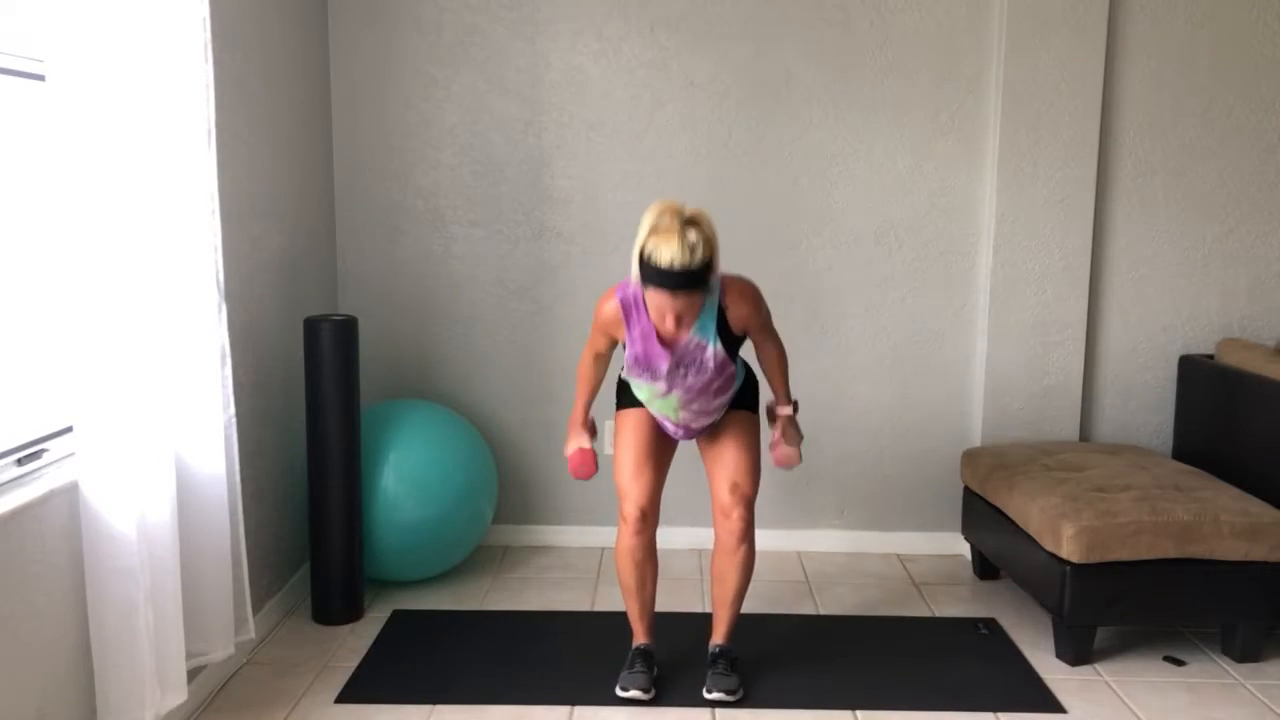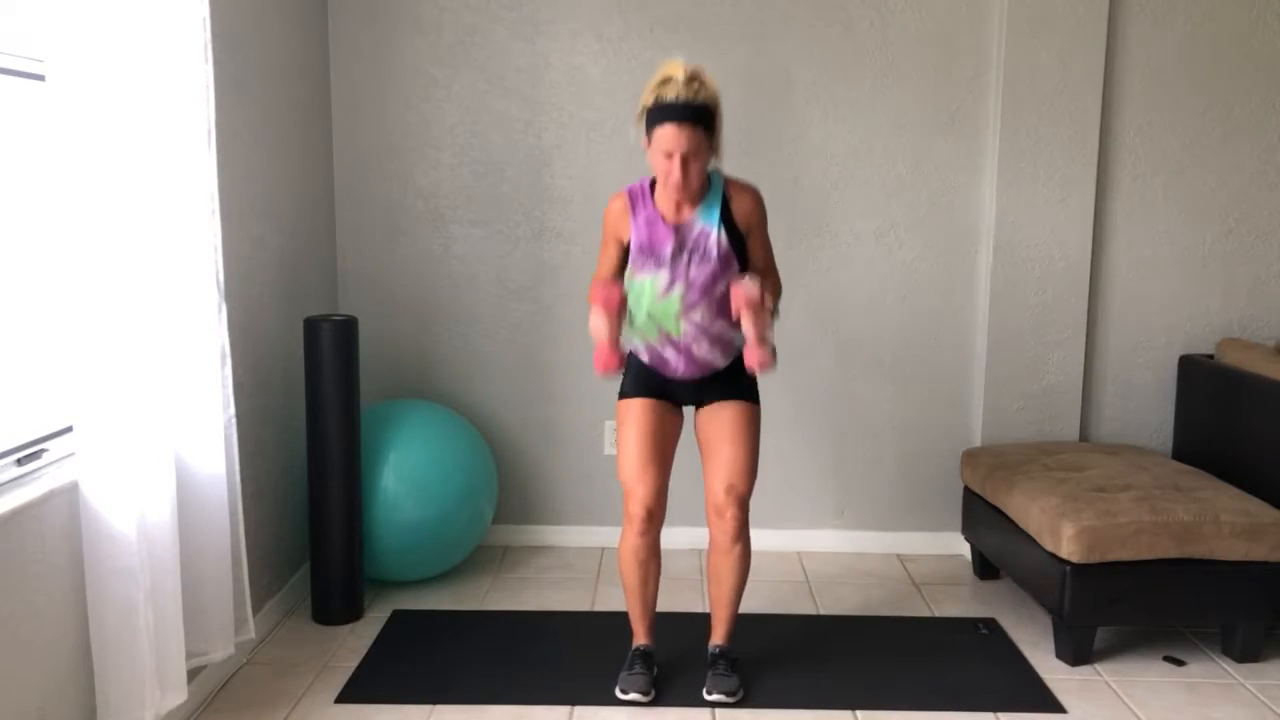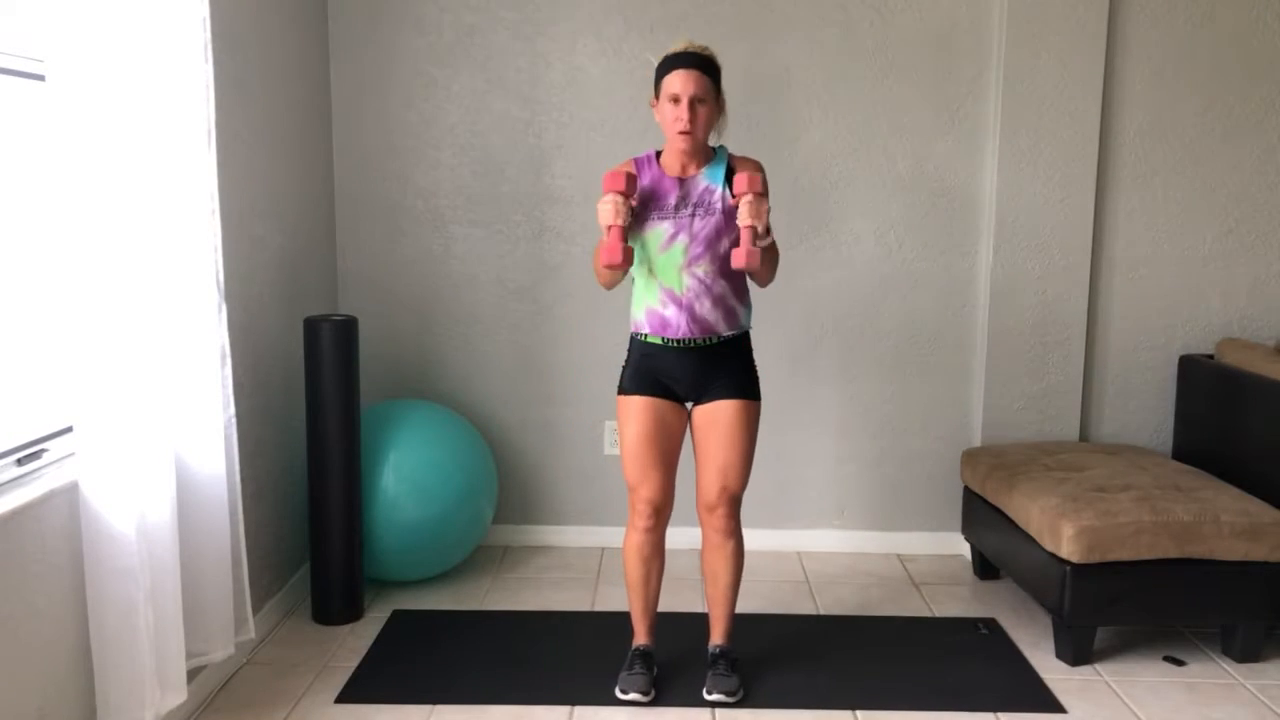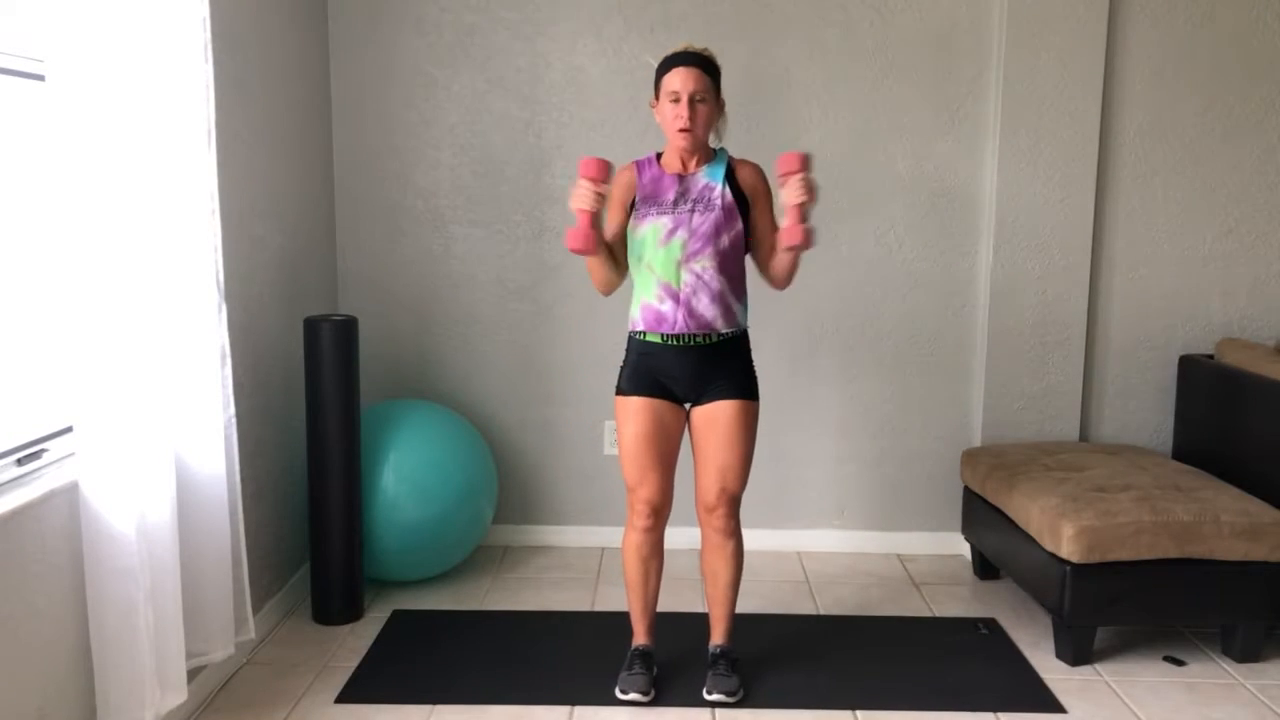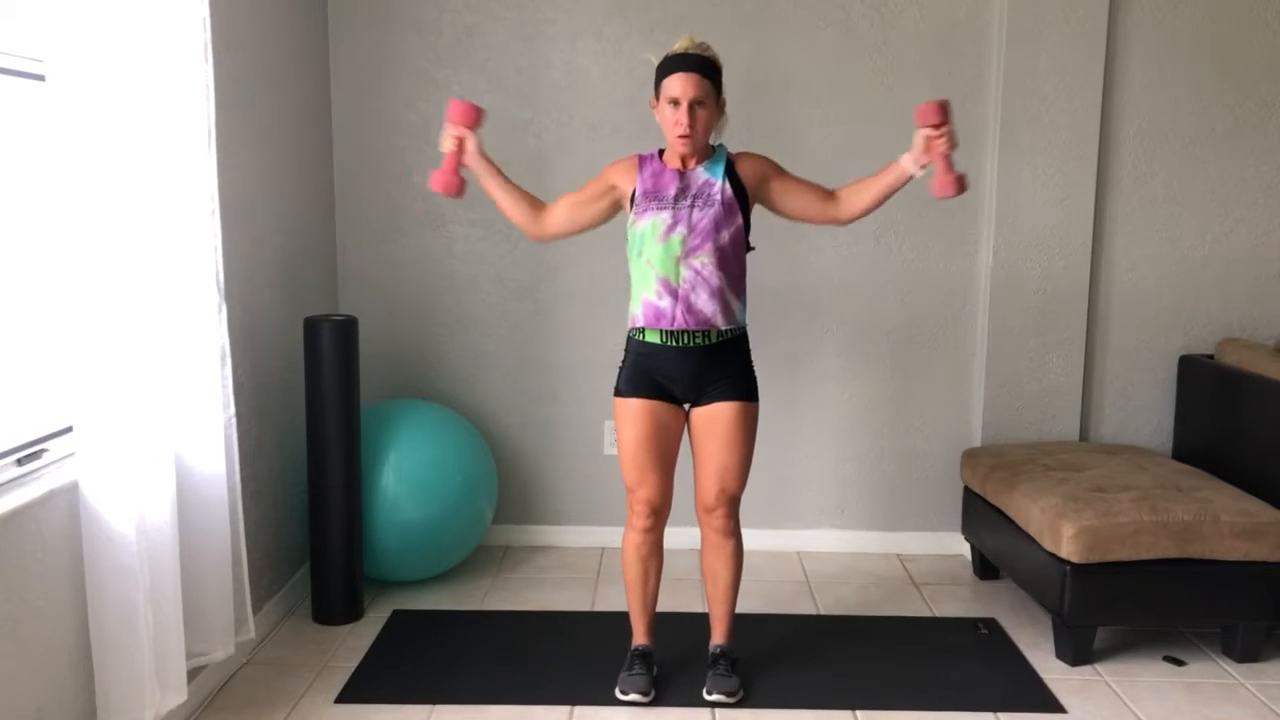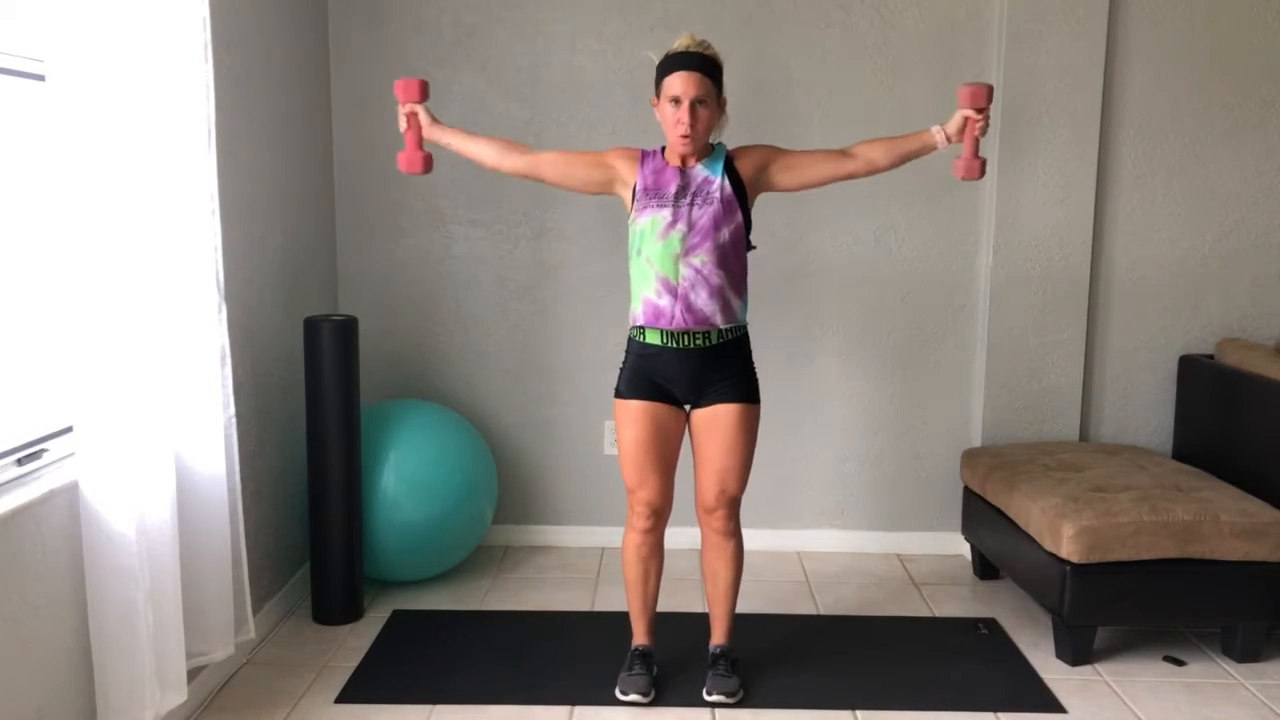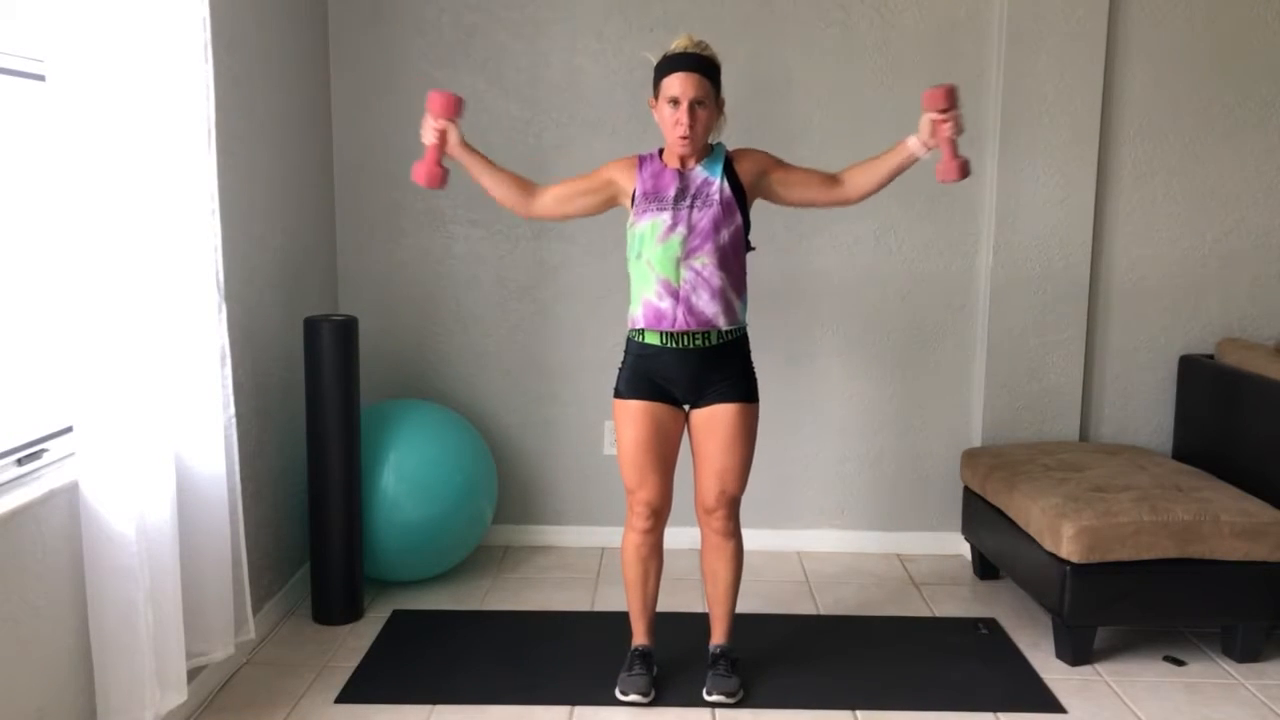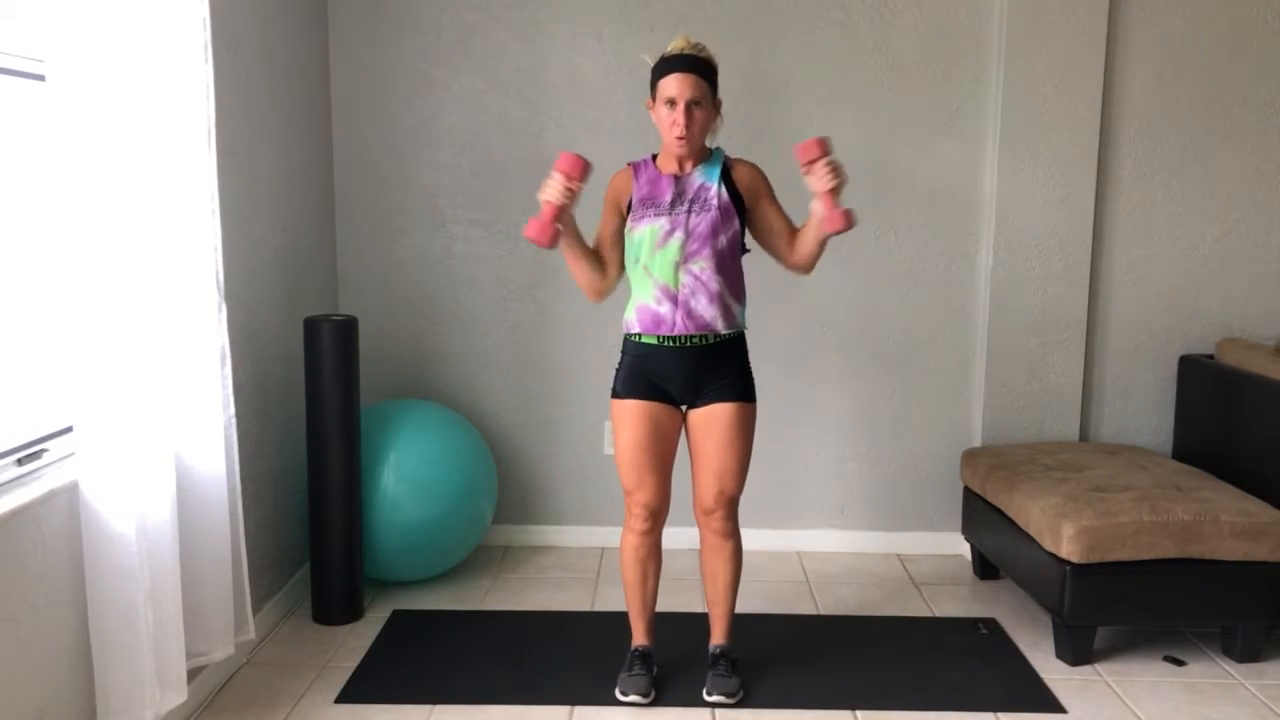
dt=0.3s
person 1, frame 1
left shoulder: (738, 299)
right shoulder: (615, 307)
left elbow: (768, 344)
right elbow: (594, 355)
left wrist: (785, 409)
right wrist: (579, 421)
left hip: (727, 405)
right hip: (646, 403)
left knee: (736, 515)
right knee: (636, 515)
left ankle: (721, 648)
right ankle: (641, 647)
person 1, frame 2
left shoulder: (740, 201)
right shoulder: (625, 208)
left elbow: (769, 281)
right elbow: (607, 285)
left wrist: (766, 304)
left hip: (725, 375)
right hip: (649, 373)
left knee: (728, 509)
right knee: (641, 510)
left ankle: (720, 648)
right ankle: (641, 647)
person 1, frame 3
left shoulder: (742, 174)
right shoulder: (631, 176)
left elbow: (765, 276)
right elbow: (605, 278)
left wrist: (760, 233)
right wrist: (608, 229)
left hip: (725, 361)
right hip: (651, 360)
left knee: (720, 510)
right knee: (646, 510)
left ankle: (720, 648)
right ankle: (642, 646)
person 1, frame 4
left shoulder: (744, 178)
right shoulder: (630, 180)
left elbow: (780, 275)
right elbow: (605, 281)
right wrist: (587, 221)
left hip: (723, 362)
right hip: (649, 360)
left knee: (720, 509)
right knee: (645, 508)
left ankle: (720, 649)
right ankle: (641, 647)
person 1, frame 5
left shoulder: (746, 172)
right shoulder: (629, 175)
left elbow: (835, 209)
right elbow: (540, 224)
left wrist: (908, 165)
right wrist: (476, 162)
left hip: (722, 362)
right hip: (648, 360)
left knee: (719, 511)
right knee: (644, 510)
left ankle: (720, 649)
right ankle: (640, 648)
person 1, frame 6
left shoulder: (747, 167)
right shoulder: (627, 170)
left elbow: (853, 161)
right elbow: (521, 160)
left wrist: (939, 136)
right wrist: (435, 130)
left hip: (723, 362)
right hip: (648, 360)
left knee: (720, 511)
right knee: (645, 510)
left ankle: (720, 650)
right ankle: (641, 649)
person 1, frame 7
left shoulder: (745, 170)
right shoulder: (627, 176)
left elbow: (842, 186)
right elbow: (531, 201)
left wrist: (917, 143)
right wrist: (457, 148)
left hip: (722, 362)
right hip: (648, 361)
left knee: (720, 512)
right knee: (645, 511)
left ankle: (720, 649)
right ankle: (641, 647)
person 1, frame 8
left shoulder: (741, 178)
right shoulder: (627, 182)
left elbow: (799, 261)
right elbow: (597, 287)
left wrist: (824, 202)
right wrist: (561, 220)
left hip: (720, 362)
right hip: (645, 362)
left knee: (718, 513)
right knee: (643, 513)
left ankle: (720, 649)
right ankle: (640, 648)
